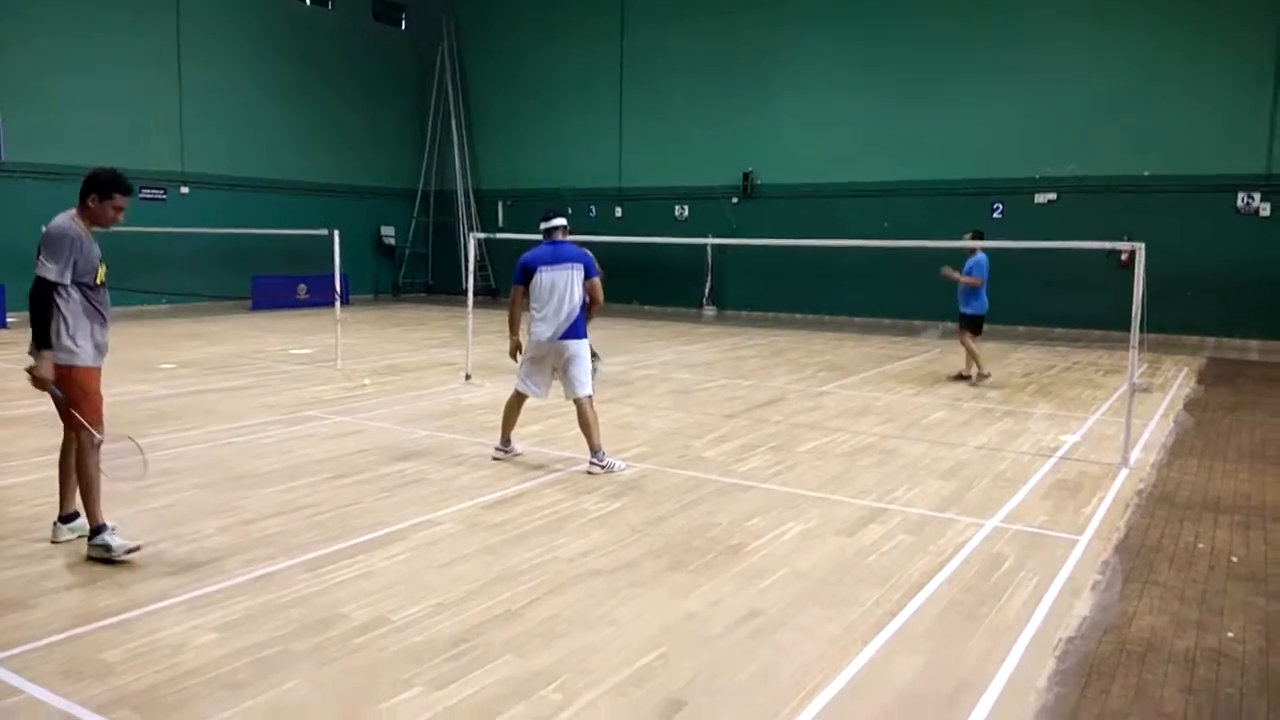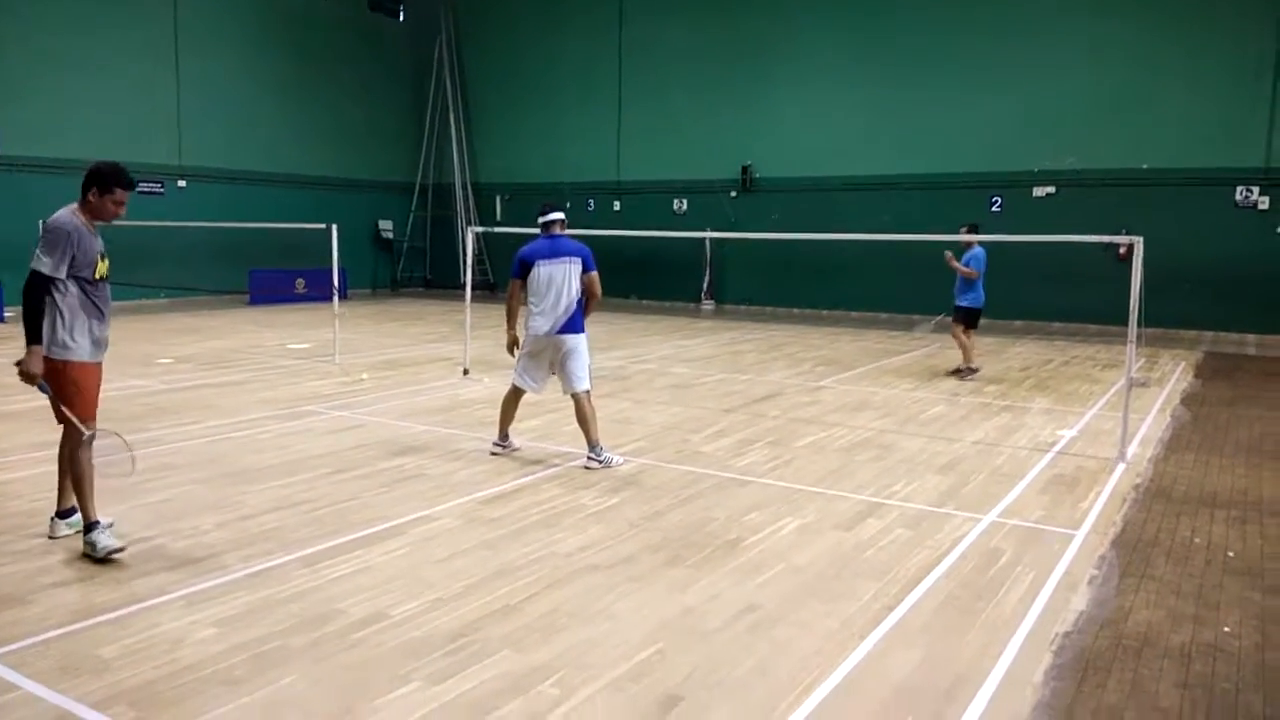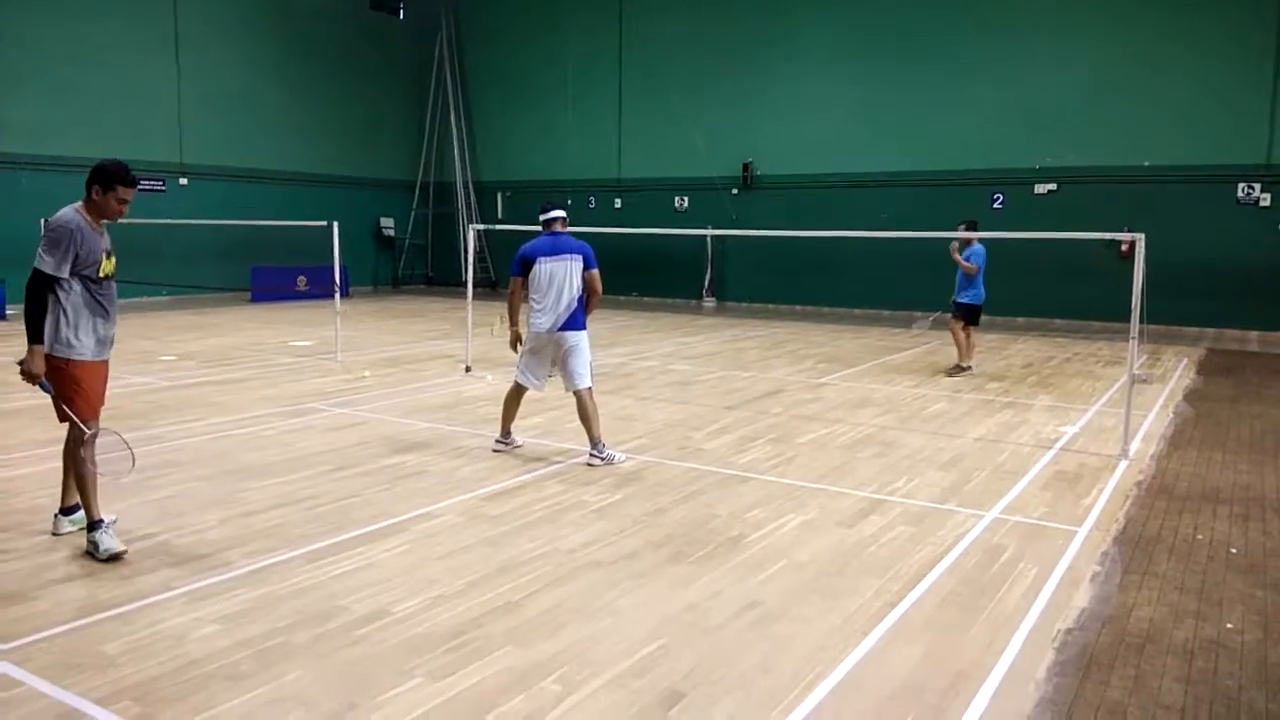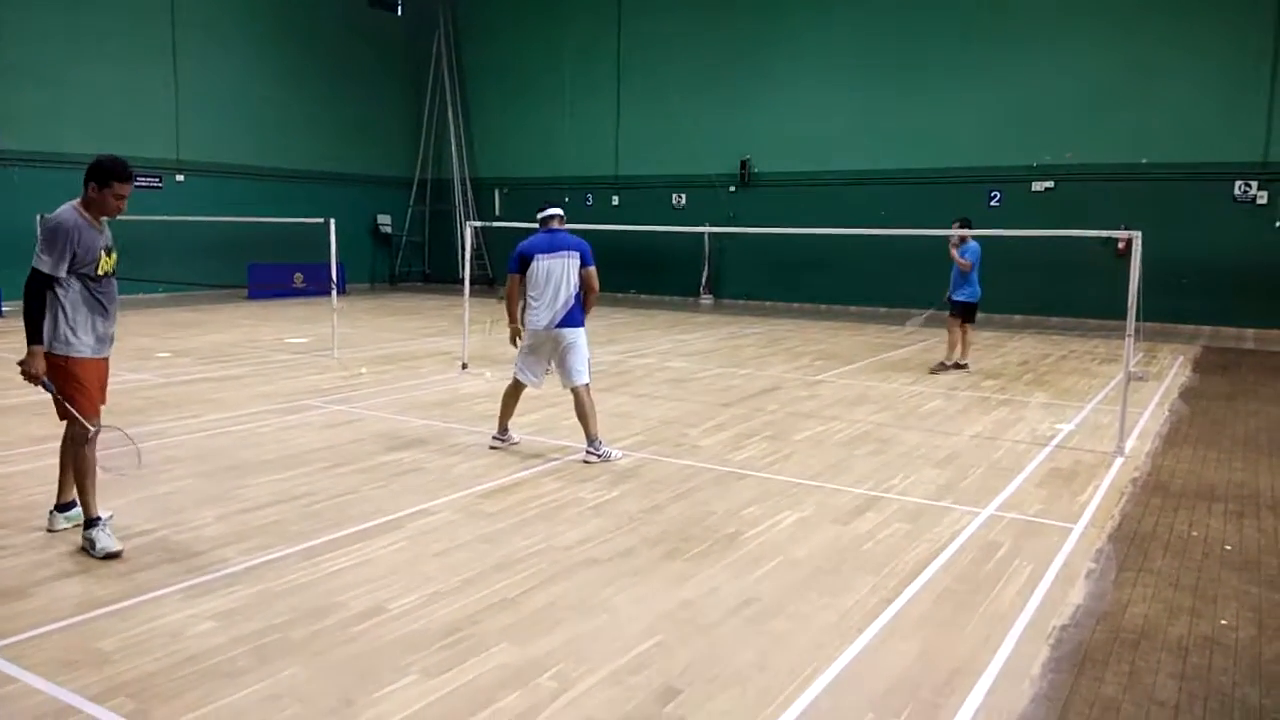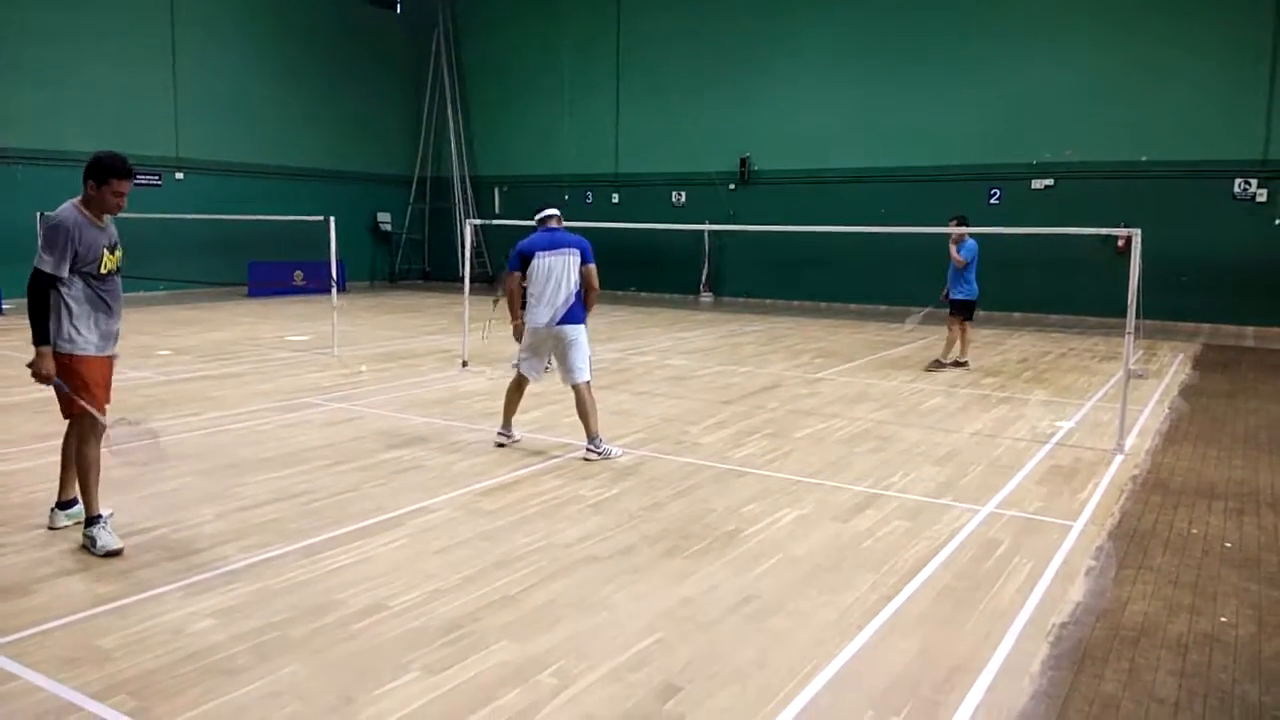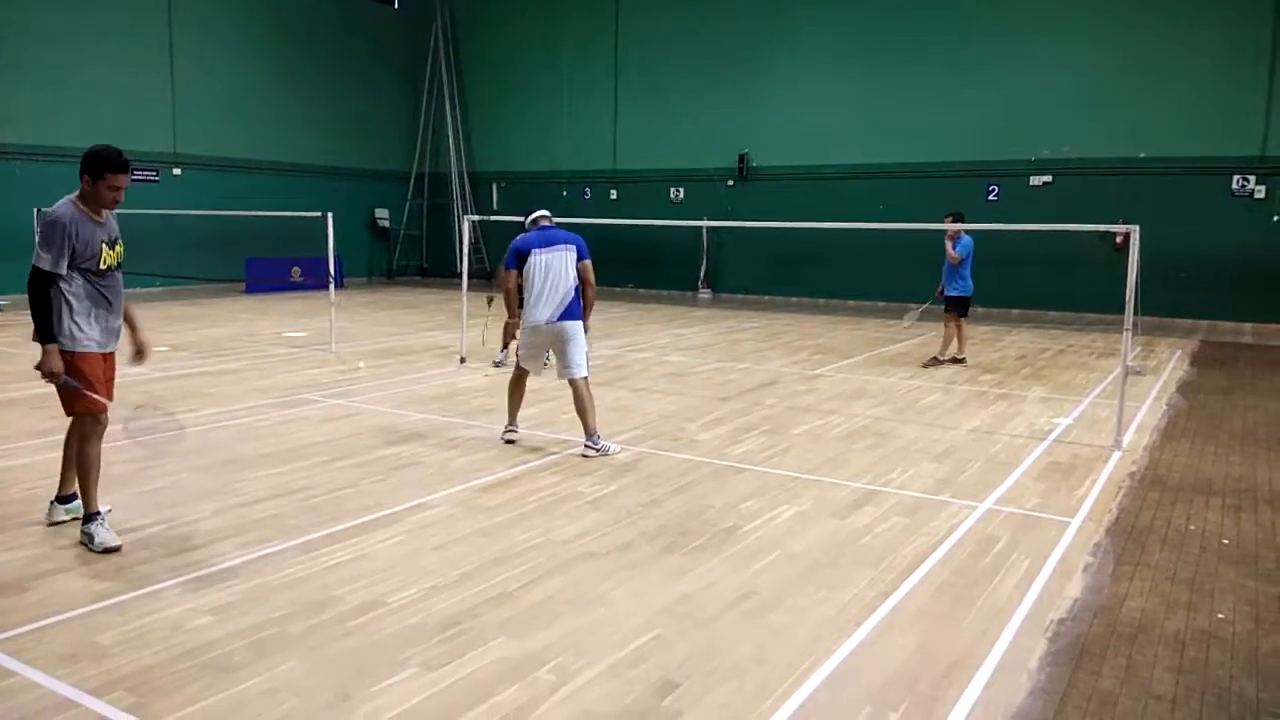
dt=0.1s
person 1, frame 1
left shoulder: (85, 236)
right shoulder: (64, 234)
right elbow: (41, 294)
right wrist: (44, 355)
left hip: (86, 353)
right hip: (69, 355)
left knee: (78, 435)
right knee: (89, 436)
left ankle: (68, 518)
right ankle: (98, 533)
person 1, frame 2
left shoulder: (90, 231)
right shoulder: (64, 228)
right elbow: (35, 289)
right wrist: (34, 350)
left hip: (87, 348)
right hip: (67, 350)
left knee: (76, 431)
right knee: (81, 432)
left ankle: (65, 514)
right ankle: (92, 529)
person 1, frame 3
left shoulder: (100, 230)
right shoulder: (66, 226)
right elbow: (37, 288)
right wrist: (36, 349)
left hip: (97, 347)
right hip: (71, 349)
left knee: (83, 430)
right knee: (85, 431)
left ankle: (69, 510)
right ankle: (96, 528)
person 1, frame 4
left shoulder: (102, 227)
right shoulder: (64, 225)
right elbow: (36, 288)
right wrist: (35, 349)
left hip: (97, 344)
right hip: (71, 346)
left knee: (81, 427)
right knee: (85, 428)
left ankle: (65, 507)
right ankle: (93, 525)
person 1, frame 5
left shoulder: (107, 225)
right shoulder: (64, 224)
right elbow: (39, 287)
left wrist: (114, 337)
right wrist: (43, 350)
left hip: (101, 343)
right hip: (73, 346)
left knee: (83, 425)
right knee: (90, 425)
left ankle: (67, 504)
right ankle: (93, 523)
person 1, frame 6
left shoulder: (108, 219)
right shoulder: (62, 220)
right elbow: (40, 285)
left wrist: (134, 328)
right wrist: (49, 348)
left hip: (104, 339)
right hip: (76, 342)
left knee: (87, 420)
right knee: (92, 422)
left ankle: (65, 499)
right ankle: (92, 519)
person 2, frame 1
left shoulder: (528, 259)
right shoulder: (583, 257)
left elbow: (516, 302)
right elbow: (597, 299)
left wrist: (513, 337)
left hip: (539, 338)
right hip: (573, 339)
left knee: (520, 393)
right knee: (583, 399)
left ankle: (503, 445)
right ankle: (598, 458)
person 2, frame 2
left shoulder: (525, 253)
right shoulder: (581, 251)
left elbow: (513, 296)
right elbow: (595, 293)
left wrist: (511, 331)
left hip: (536, 333)
right hip: (571, 333)
left knee: (517, 387)
right knee: (580, 393)
left ankle: (502, 440)
right ankle: (595, 453)
person 2, frame 3
left shoulder: (527, 250)
right shoulder: (582, 249)
left elbow: (514, 293)
right elbow: (596, 291)
left wrist: (514, 328)
left hip: (537, 330)
right hip: (572, 331)
left knee: (519, 384)
right knee: (582, 390)
left ankle: (504, 437)
right ankle: (598, 449)
person 2, frame 4
left shoulder: (524, 247)
right shoulder: (580, 246)
left elbow: (512, 290)
right elbow: (593, 288)
left wrist: (514, 323)
right wrist: (581, 315)
left hip: (535, 327)
right hip: (570, 327)
left knee: (518, 381)
right knee: (580, 387)
left ankle: (501, 434)
right ankle: (594, 447)
person 2, frame 5
left shoulder: (524, 246)
right shoulder: (580, 243)
left elbow: (512, 288)
right elbow: (592, 287)
left wrist: (516, 320)
right wrist: (582, 316)
left hip: (536, 324)
right hip: (570, 325)
left knee: (521, 377)
right knee: (581, 384)
left ankle: (506, 431)
right ankle: (594, 444)
person 2, frame 6
left shoulder: (519, 244)
right shoulder: (574, 241)
left elbow: (509, 286)
right elbow: (589, 283)
left wrist: (513, 318)
right wrist: (585, 317)
left hip: (534, 321)
right hip: (568, 320)
left knee: (520, 371)
right knee: (579, 380)
left ankle: (511, 426)
right ankle: (592, 440)
